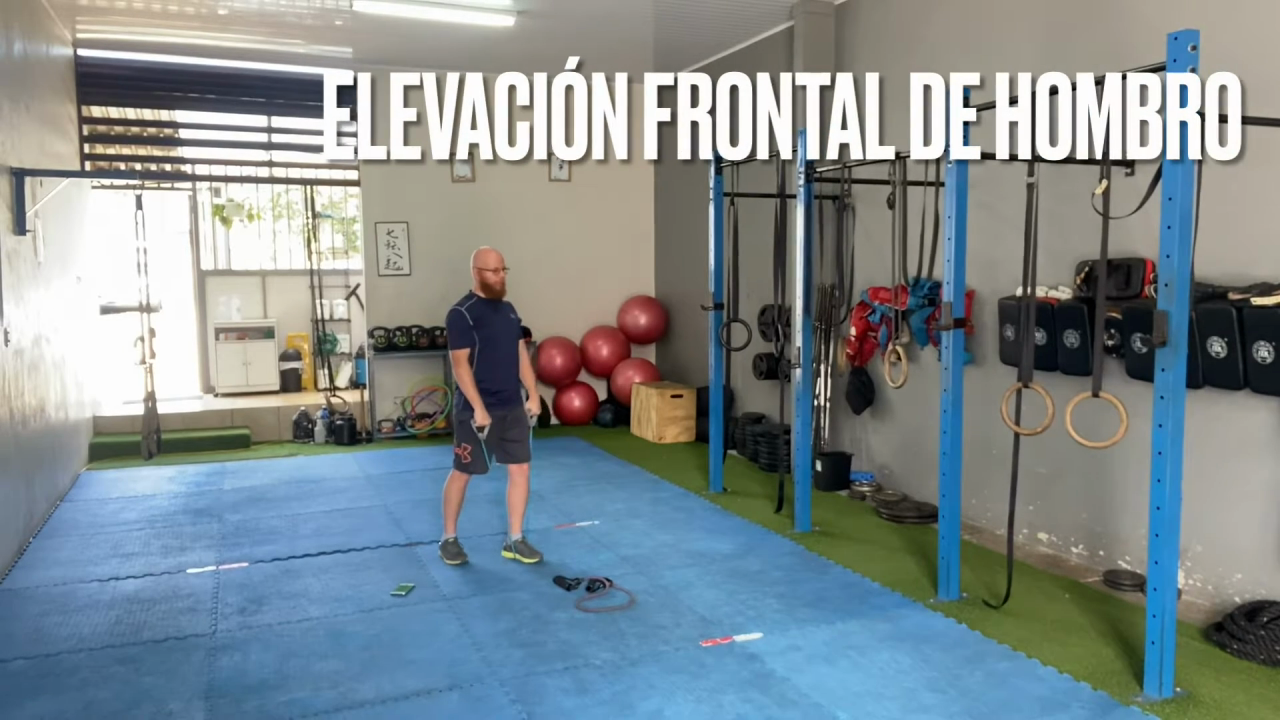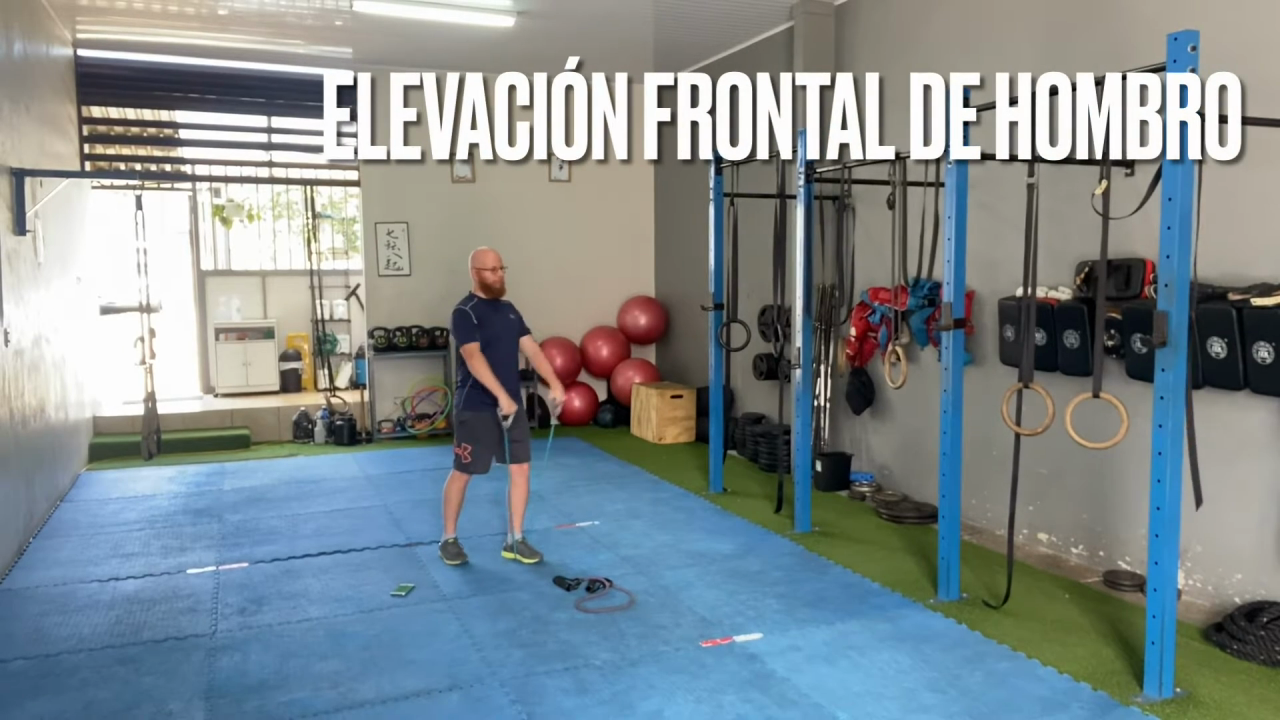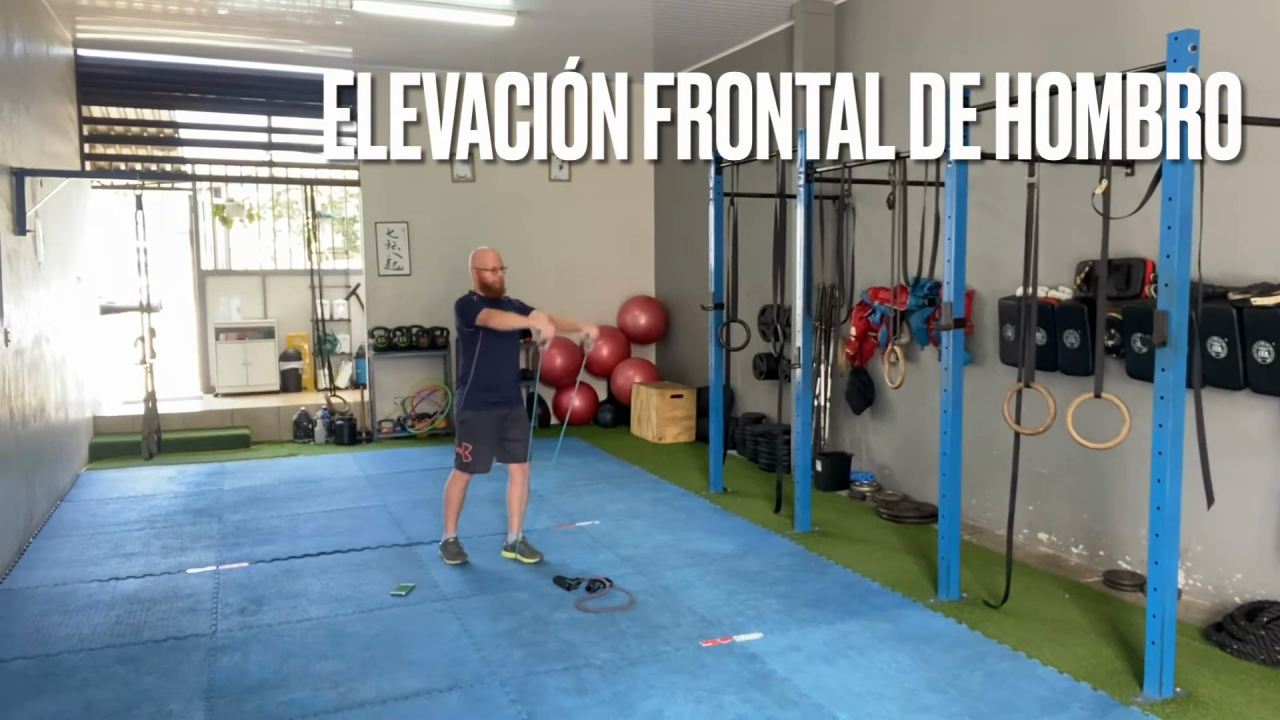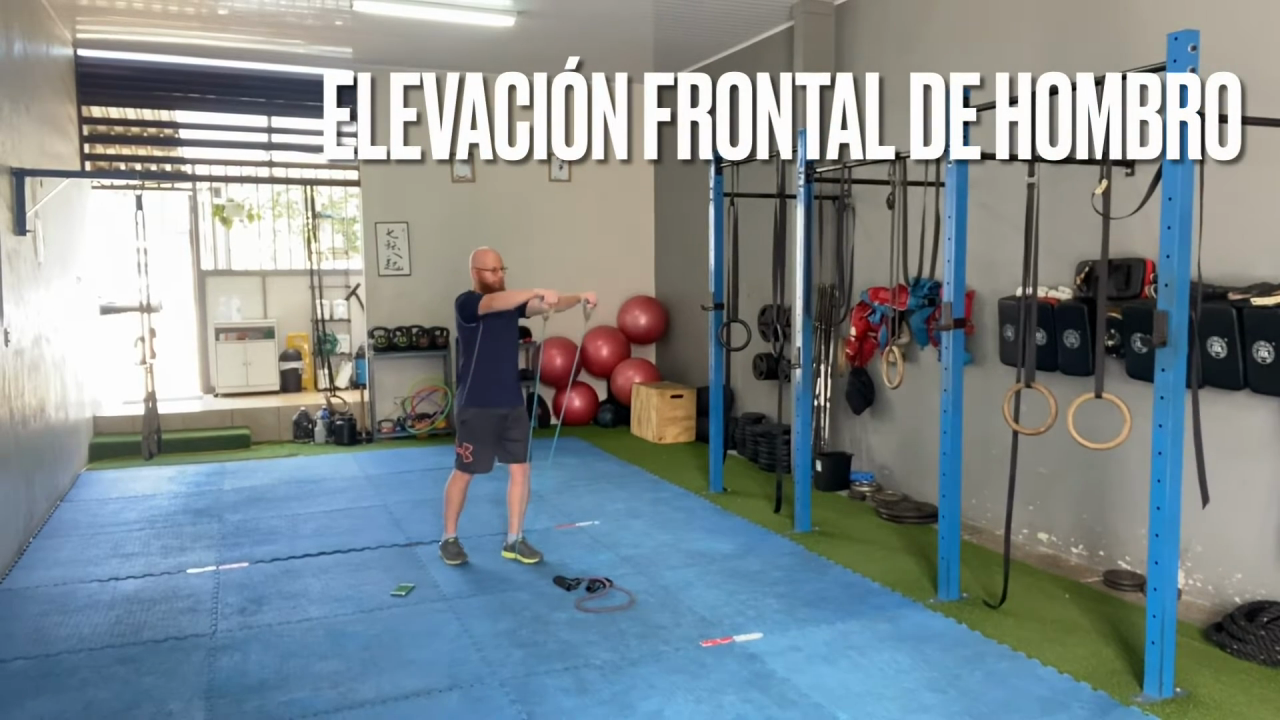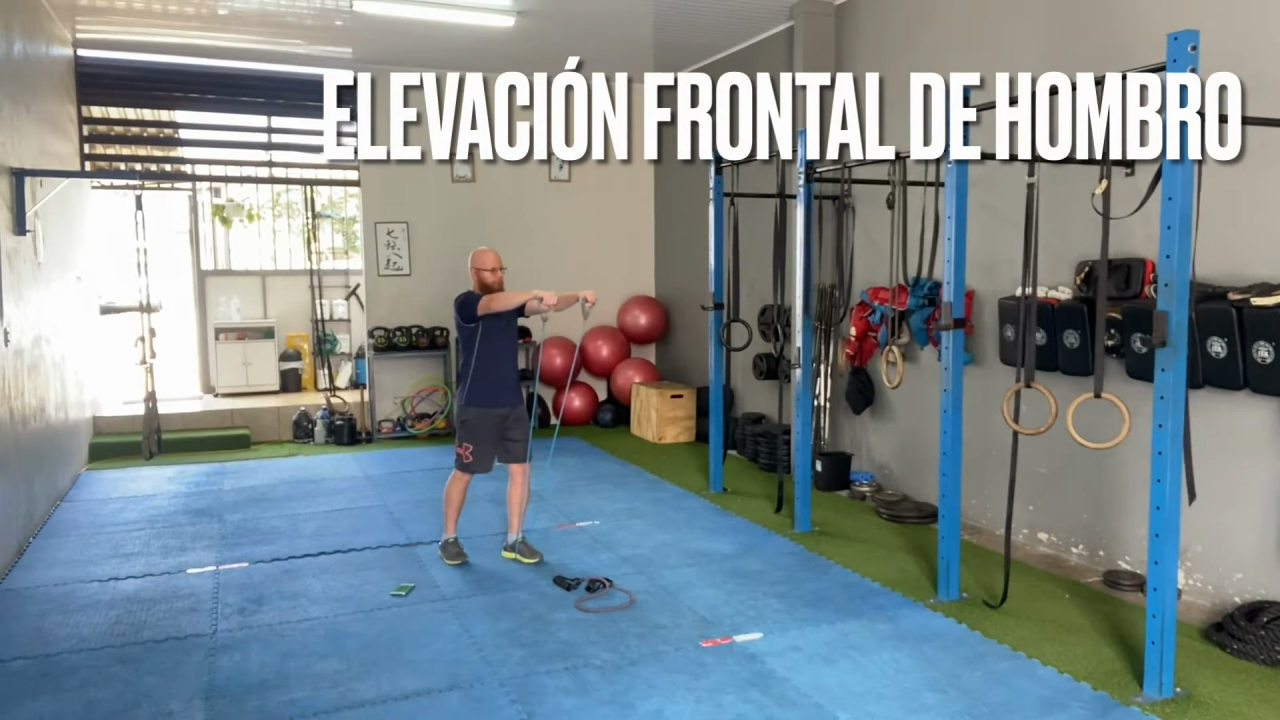
dt=0.3s
person 1, frame 1
left shoulder: (509, 309)
right shoulder: (462, 313)
left elbow: (521, 355)
right elbow: (460, 365)
left wrist: (533, 395)
right wrist: (478, 408)
left hip: (513, 406)
right hip: (476, 409)
left knee: (520, 469)
right knee: (462, 473)
left ankle: (515, 539)
right ankle: (449, 538)
person 1, frame 2
left shoulder: (509, 309)
right shoulder: (465, 313)
left elbow: (531, 348)
right elbow: (473, 358)
left wrist: (554, 384)
right wrist: (502, 395)
left hip: (514, 405)
right hip: (475, 410)
left knee: (521, 468)
right knee: (462, 473)
left ankle: (515, 539)
right ankle: (449, 539)
person 1, frame 3
left shoulder: (510, 305)
right shoulder: (467, 306)
left elbow: (547, 319)
right elbow: (493, 319)
left wrist: (581, 327)
right wrist: (534, 323)
left hip: (512, 405)
right hip: (476, 408)
left knee: (520, 469)
right knee: (464, 473)
left ankle: (514, 539)
right ankle: (449, 538)
person 1, frame 4
left shoulder: (511, 303)
right shoulder: (467, 303)
left elbow: (548, 306)
right elbow: (495, 303)
left wrist: (578, 299)
right wrist: (537, 292)
left hip: (513, 403)
right hip: (477, 407)
left knee: (520, 469)
right knee: (463, 472)
left ankle: (514, 540)
right ankle: (449, 538)
person 1, frame 5
left shoulder: (509, 303)
right shoulder: (465, 304)
left elbow: (546, 306)
right elbow: (493, 304)
left wrist: (576, 297)
right wrist: (536, 294)
left hip: (513, 403)
right hip: (476, 407)
left knee: (520, 469)
right knee: (463, 473)
left ankle: (514, 539)
right ankle: (449, 538)
